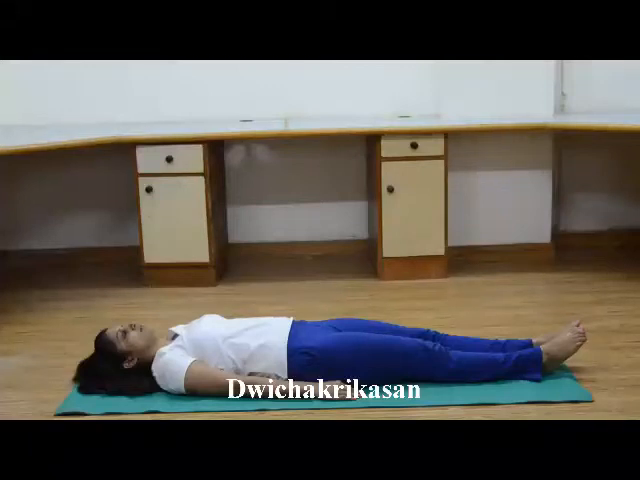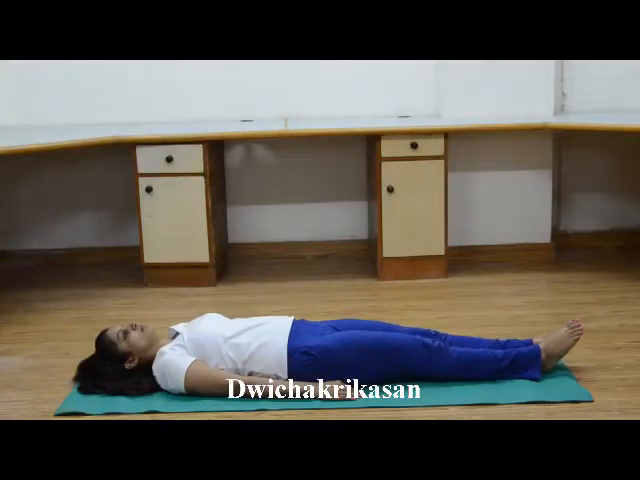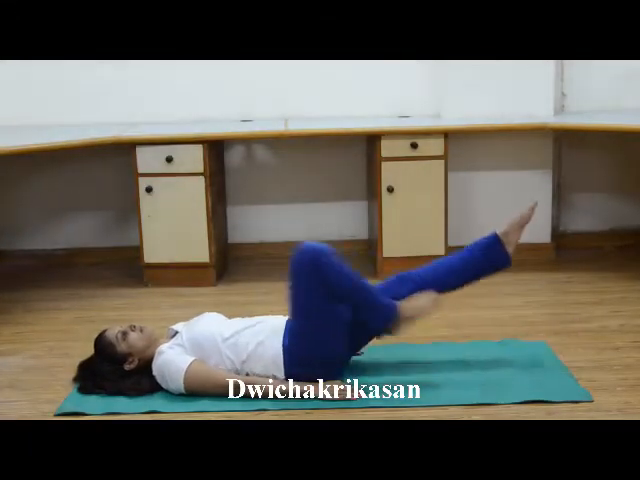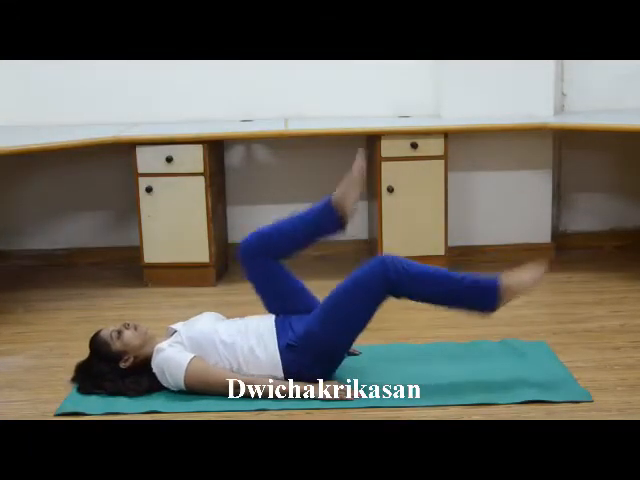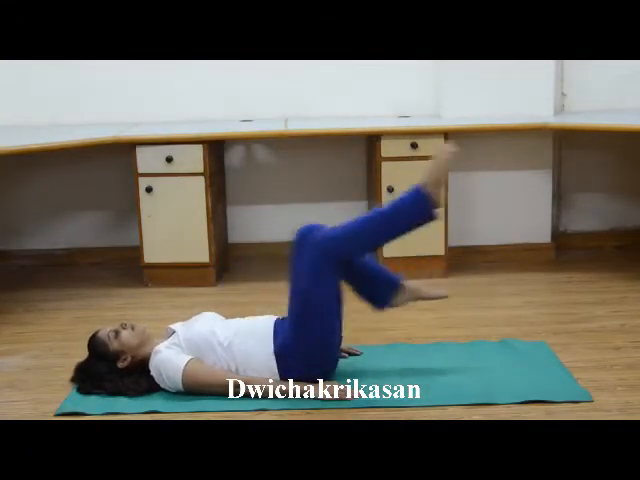
dt=1s
person 1, frame 1
left shoulder: (178, 334)
right shoulder: (166, 366)
right elbow: (238, 383)
right wrist: (311, 389)
left hip: (302, 330)
right hip: (302, 357)
left knee: (422, 337)
right knee: (427, 358)
left ankle: (530, 345)
right ankle: (538, 359)
person 1, frame 2
left shoulder: (179, 332)
right shoulder: (167, 367)
right elbow: (235, 383)
right wrist: (308, 388)
left hip: (304, 330)
right hip: (304, 356)
left knee: (423, 335)
right knee: (423, 353)
left ankle: (527, 345)
right ankle: (535, 358)
person 1, frame 3
left shoulder: (180, 332)
right shoulder: (167, 365)
right elbow: (233, 383)
right wrist: (307, 387)
left hip: (299, 333)
right hip: (304, 358)
left knee: (402, 284)
right knee: (310, 256)
left ankle: (498, 246)
right ankle: (392, 317)
person 1, frame 4
left shoulder: (175, 333)
right shoulder: (166, 363)
right elbow: (234, 381)
left wrist: (331, 339)
right wrist: (305, 386)
left hip: (293, 325)
right hip: (304, 350)
left knee: (255, 247)
right knee: (385, 268)
left ankle: (337, 207)
right ankle: (494, 291)
person 1, frame 5
left shoulder: (175, 334)
right shoulder: (163, 364)
right elbow: (233, 384)
left wrist: (327, 339)
right wrist: (308, 389)
left hip: (286, 335)
right hip: (304, 359)
left knee: (313, 236)
right knee: (322, 249)
left ankle: (391, 291)
right ankle: (422, 199)
